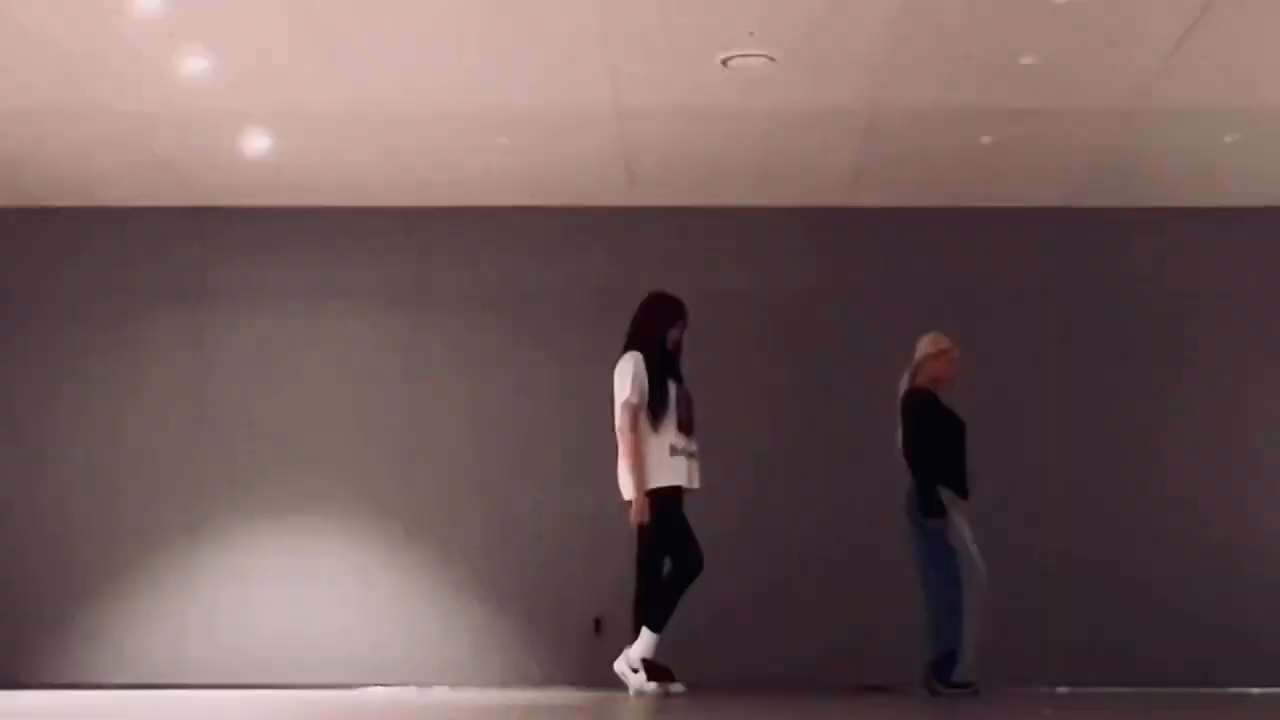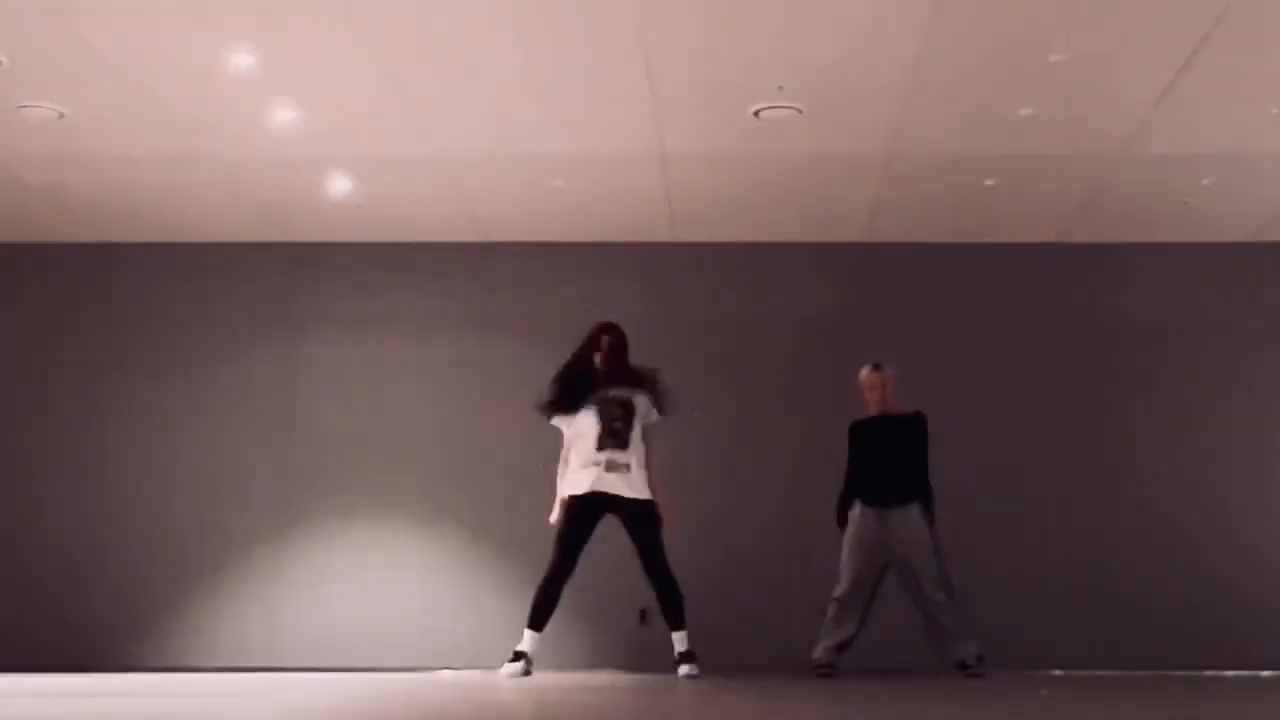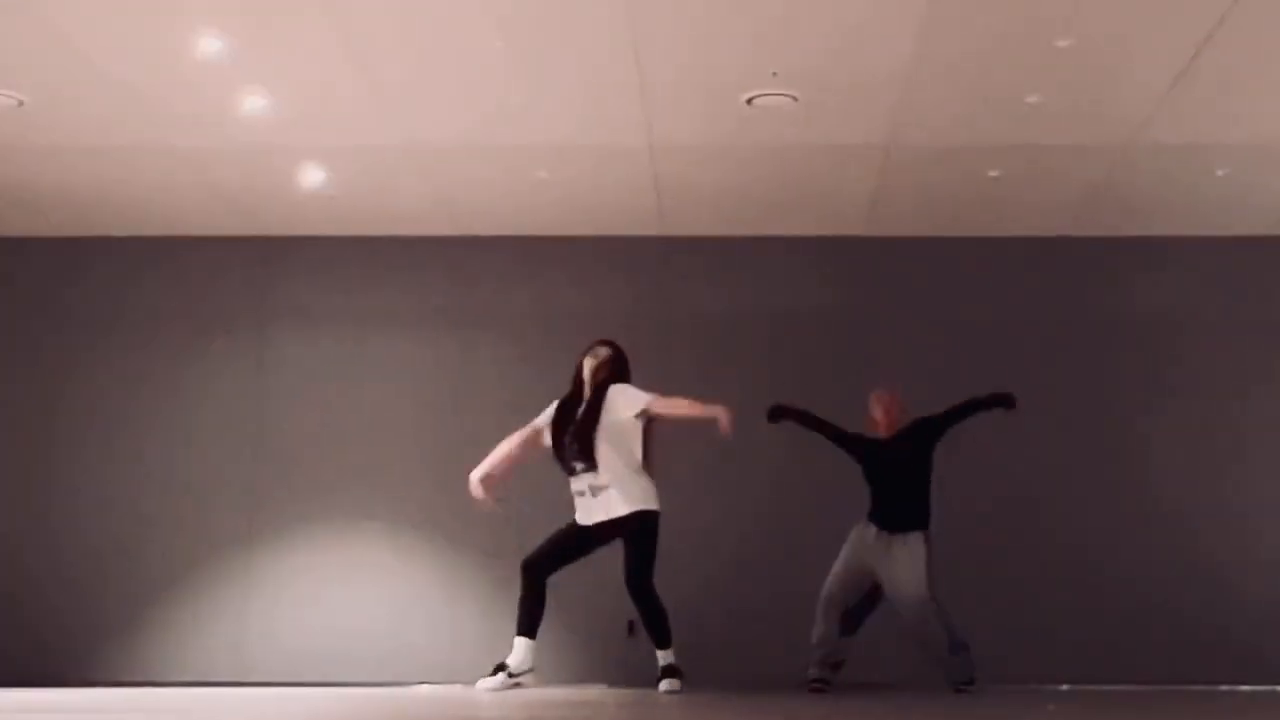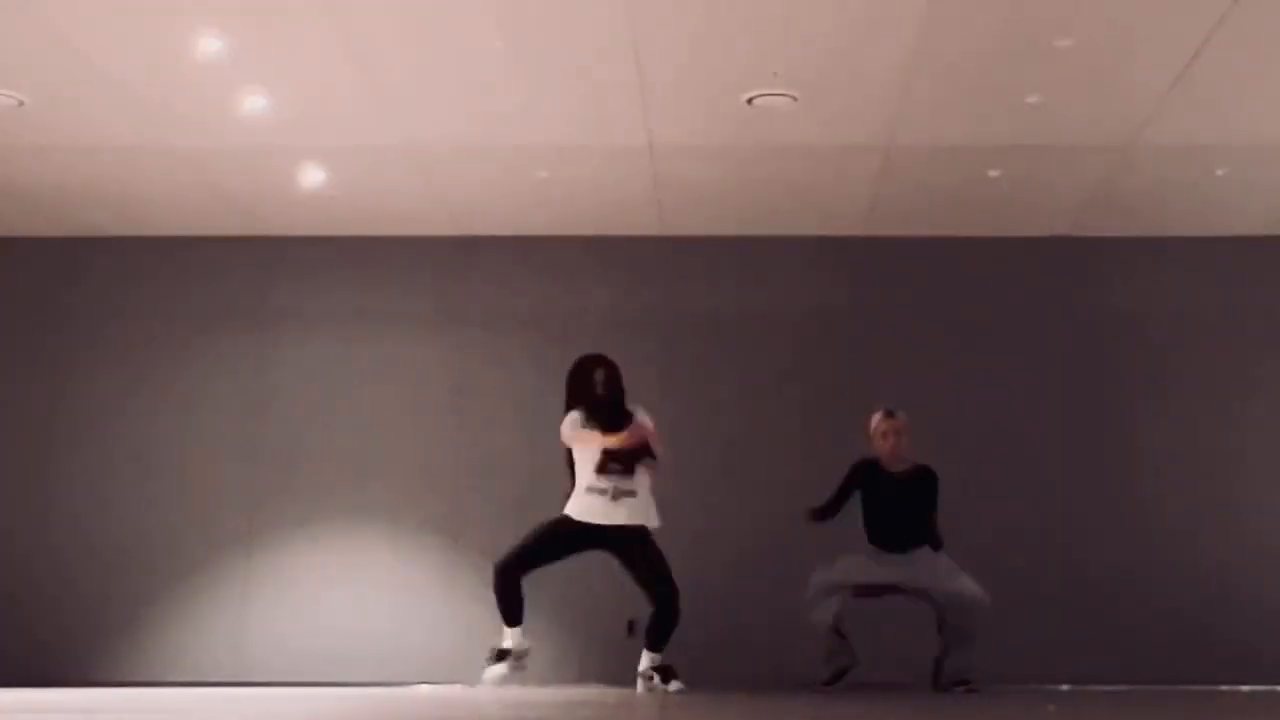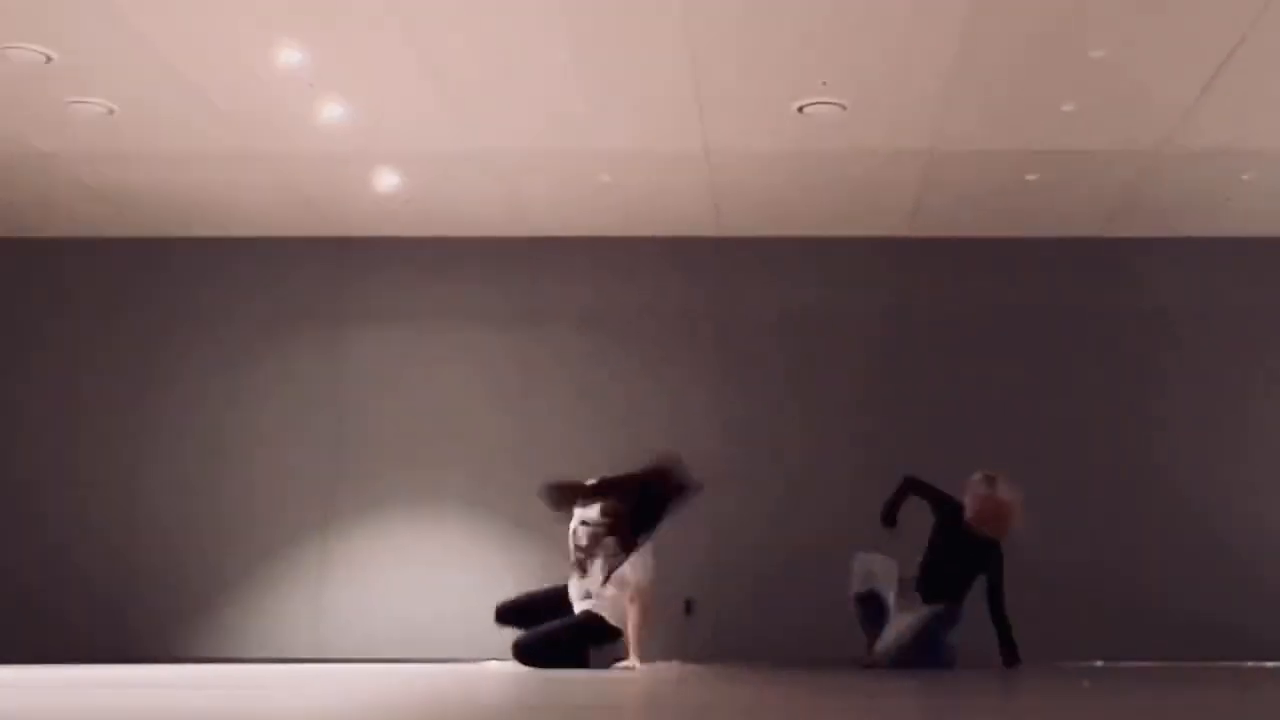
dt=1s
person 1, frame 1
left shoulder: (664, 369)
right shoulder: (633, 363)
right elbow: (627, 430)
right wrist: (638, 492)
left hip: (667, 484)
right hip: (650, 485)
left knee: (654, 569)
right knee: (688, 561)
left ankle: (642, 660)
right ankle: (637, 657)
person 1, frame 2
left shoulder: (639, 392)
right shoulder: (576, 394)
right elbow: (569, 449)
left wrist: (654, 496)
right wrist: (559, 503)
left hip: (633, 492)
right hip: (585, 490)
left knee: (657, 568)
right knee: (560, 568)
left ankle: (683, 650)
right ankle: (525, 651)
person 1, frame 3
left shoulder: (619, 397)
right shoulder: (562, 409)
left elbow: (662, 404)
right elbow: (524, 437)
left wrist: (712, 410)
right wrist: (485, 469)
left hip: (634, 509)
right hip: (591, 516)
left knee: (637, 584)
right knee: (533, 567)
left ankle: (668, 664)
right ankle: (518, 664)
person 1, frame 4
left shoulder: (635, 417)
right shoulder: (577, 421)
right elbow: (602, 442)
left hip: (630, 526)
right hip: (581, 518)
left knee: (667, 598)
right knee: (507, 569)
left ankle: (651, 669)
right ankle: (512, 647)
person 1, frame 5
left shoulder: (632, 539)
right shoulder: (593, 494)
left elbow: (634, 599)
left wrist: (634, 657)
left hip: (605, 616)
right hip: (579, 596)
left knee: (524, 650)
right knee: (505, 614)
person 2, frame 1
left shoulder: (930, 402)
right shoulder: (917, 399)
right elbow: (913, 452)
right wrist: (930, 498)
left hip: (944, 499)
right hip: (935, 499)
left knee: (949, 584)
right knee: (952, 582)
left ankle: (943, 671)
right ankle: (942, 672)
person 2, frame 2
left shoulder: (914, 422)
right shoulder: (858, 429)
left elbow: (921, 470)
right elbow: (852, 475)
left wrist: (927, 509)
right wrist: (842, 512)
left hip: (907, 514)
right hip: (866, 515)
left knee: (932, 588)
right knee: (849, 588)
left ankle: (964, 655)
right ankle: (825, 654)
person 2, frame 3
left shoulder: (919, 434)
right shoulder: (866, 447)
left elbow: (953, 414)
right elbow: (830, 430)
left wrist: (992, 399)
right wrist: (790, 412)
left hip: (911, 537)
right hip: (871, 534)
left knee: (915, 601)
right knee: (833, 598)
left ankle: (959, 669)
right ankle: (822, 670)
person 2, frame 4
left shoulder: (924, 476)
right shoulder: (865, 470)
left elbow: (929, 518)
right elbow: (834, 505)
left wrist: (937, 549)
right wrist: (819, 512)
left hip: (920, 556)
right hip: (877, 559)
left knee: (971, 600)
right knee: (823, 584)
left ankle: (950, 672)
right ankle: (839, 659)
person 2, frame 5
left shoulder: (989, 548)
right shoulder: (951, 510)
left elbow: (995, 600)
right elbow: (911, 483)
left wrist: (1008, 647)
right wrist: (891, 509)
left hip: (938, 609)
right hip: (917, 592)
left knee: (886, 653)
